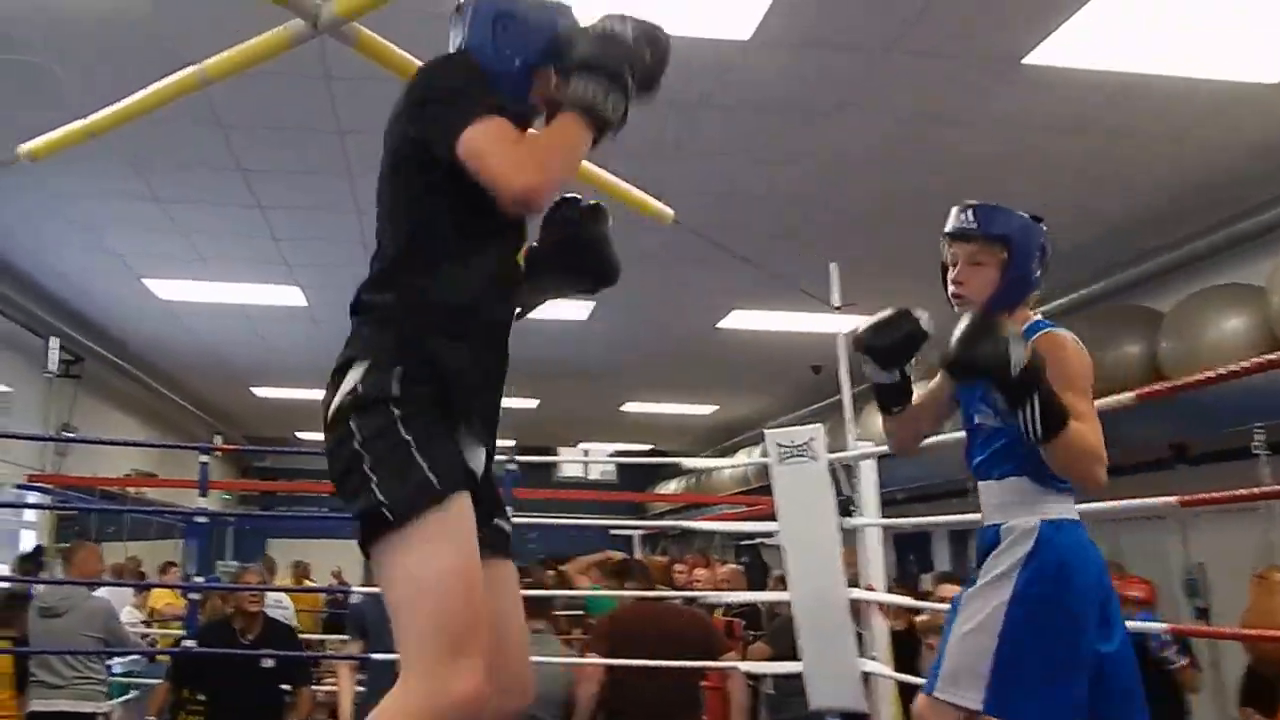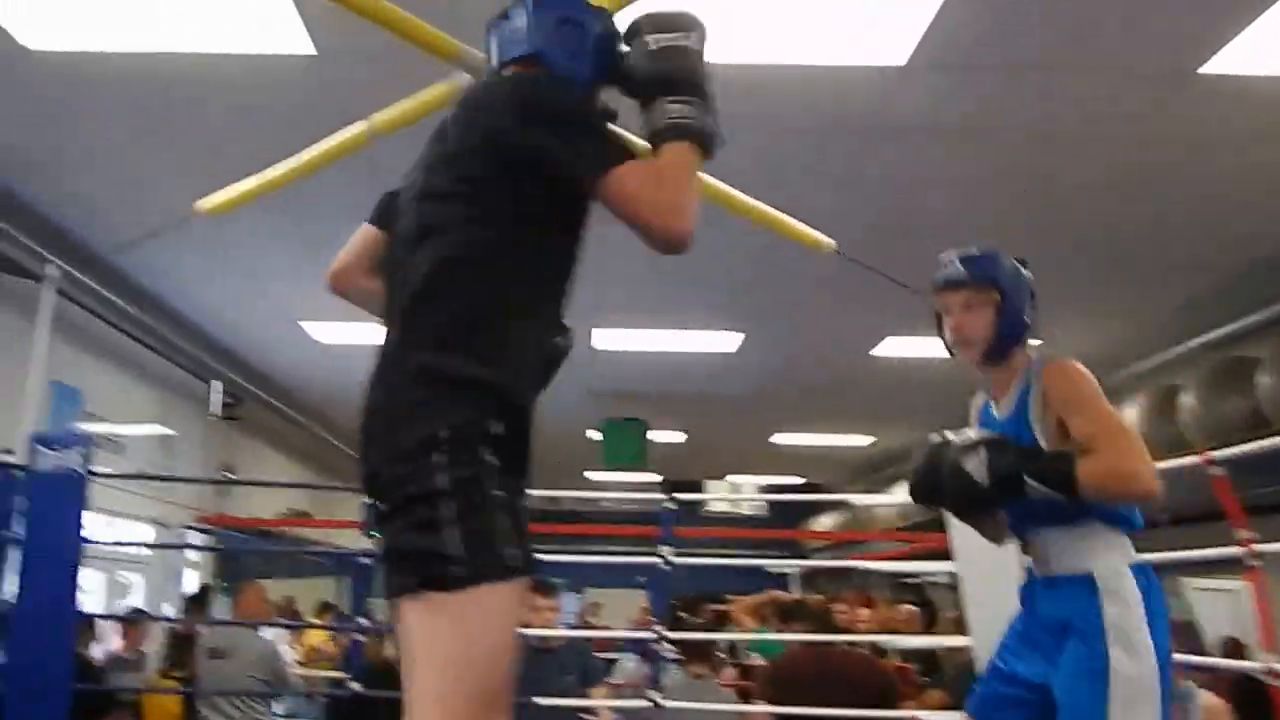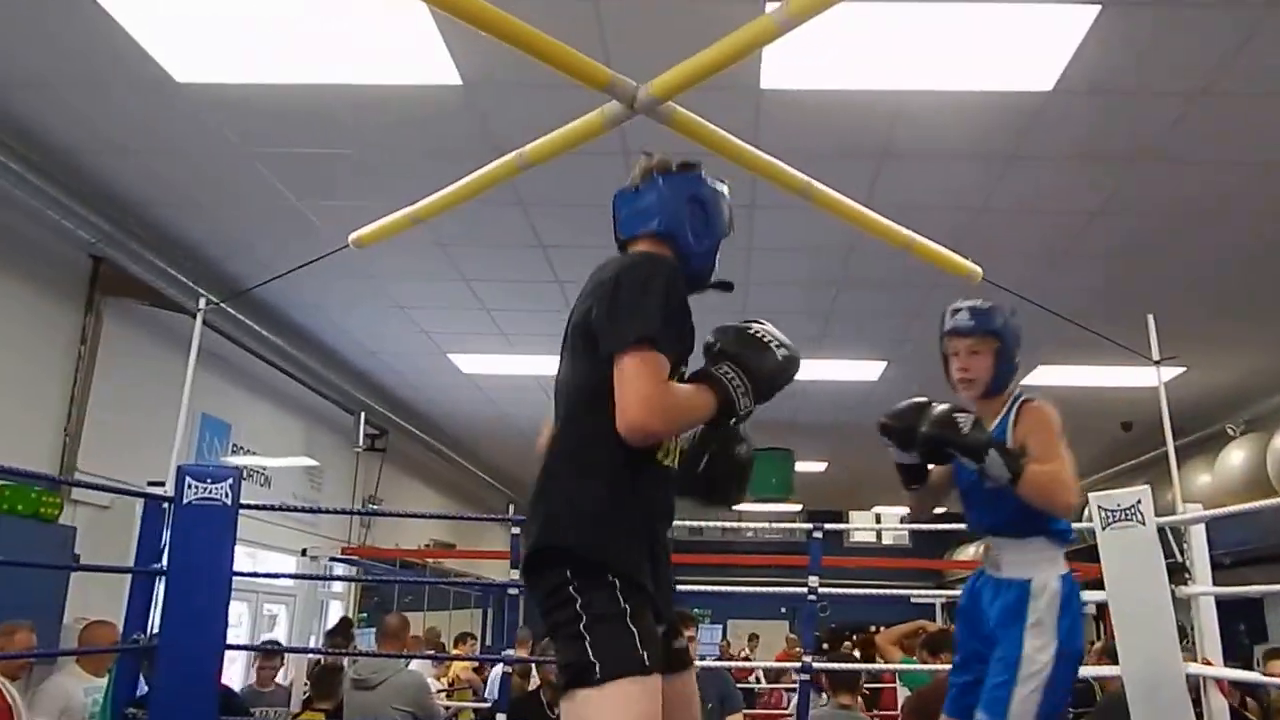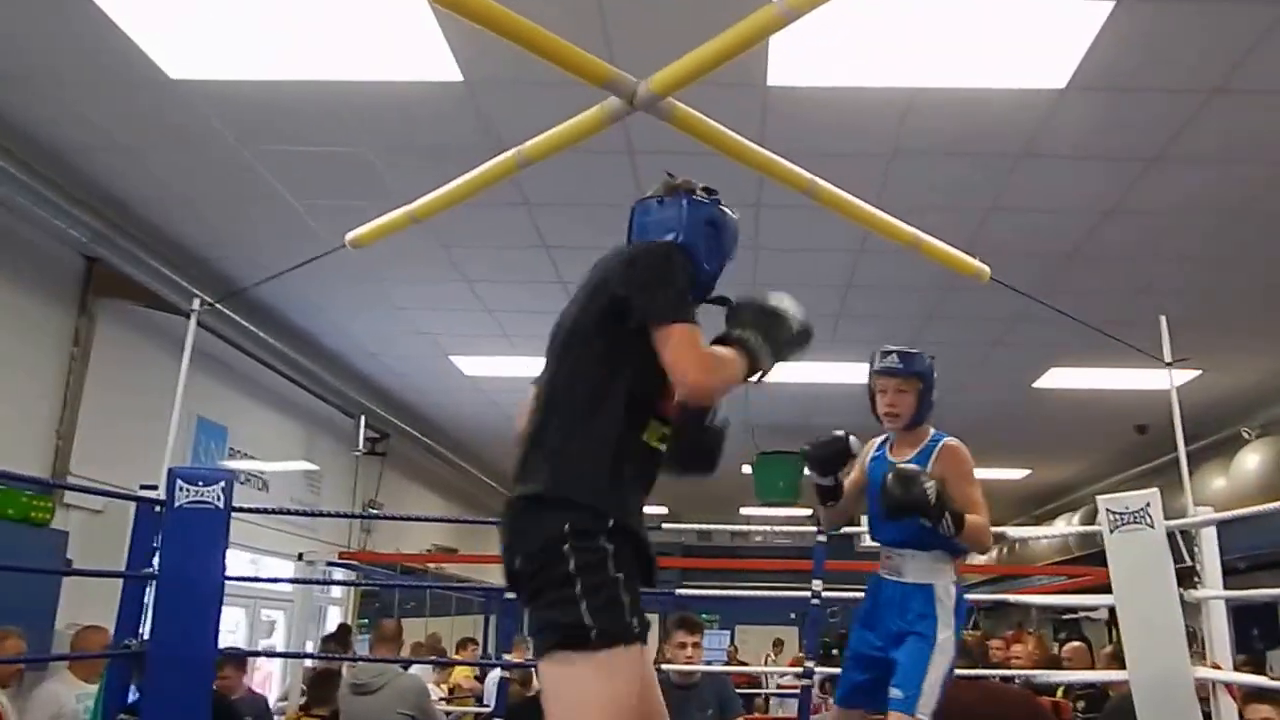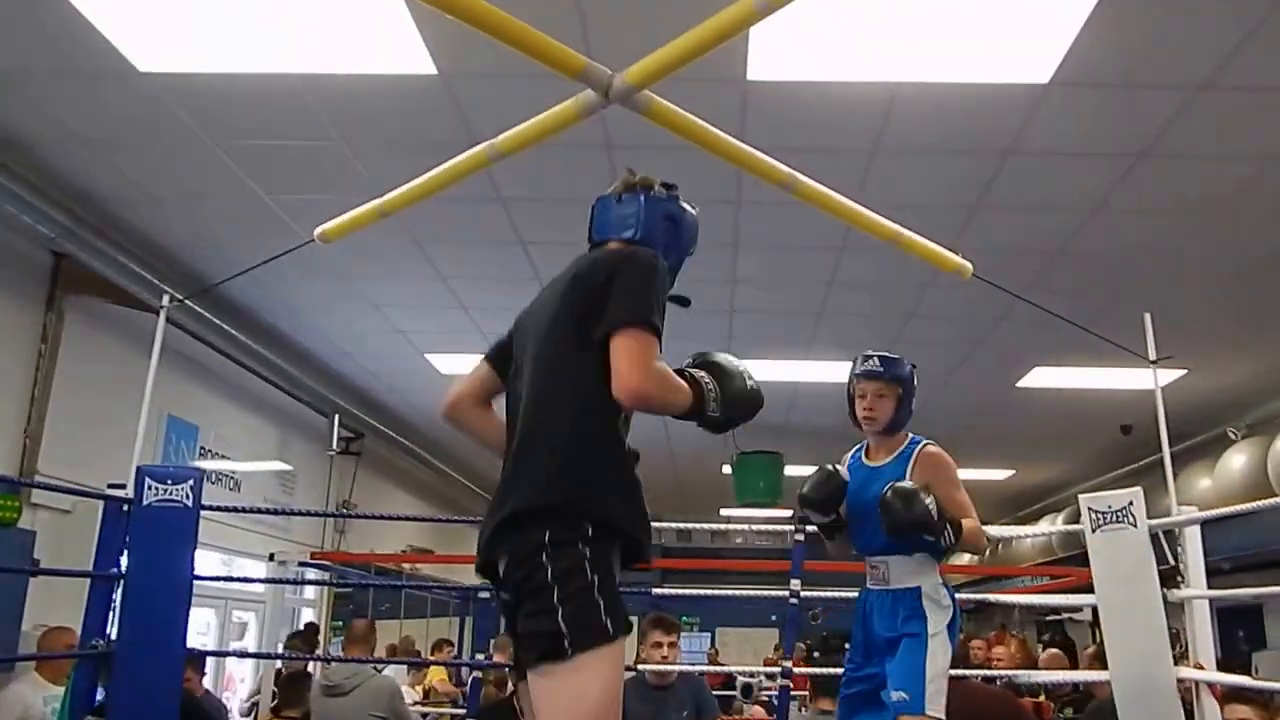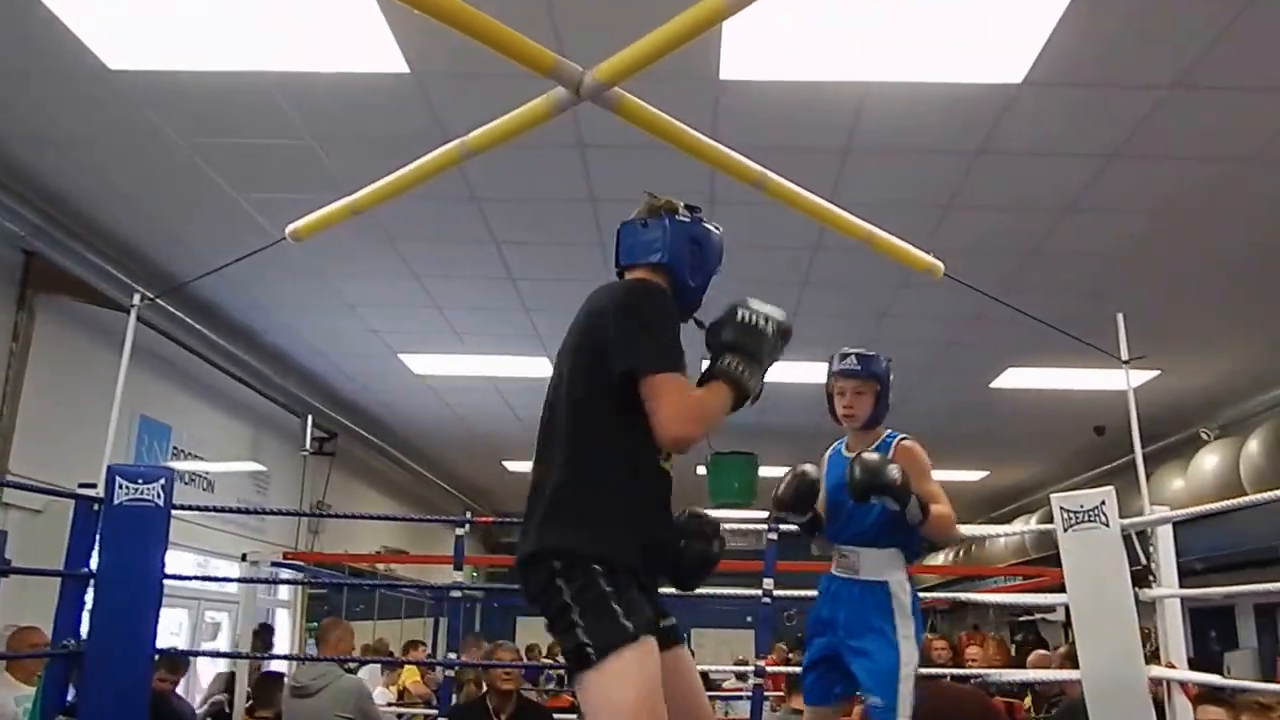
dt=0.4s
person 1, frame 1
left shoulder: (481, 155)
right shoulder: (452, 83)
right elbow: (527, 182)
left wrist: (556, 263)
right wrist: (593, 91)
left hip: (455, 419)
right hip: (401, 399)
person 1, frame 2
left shoulder: (466, 133)
right shoulder: (540, 99)
left elbow: (347, 273)
right elbow: (671, 222)
right wrist: (680, 101)
left hip: (425, 419)
right hip: (452, 426)
person 1, frame 3
left shoulder: (609, 289)
right shoulder: (649, 274)
left elbow: (552, 444)
right elbow: (642, 415)
left wrist: (696, 468)
right wrist: (736, 380)
left hip: (617, 560)
right hip: (590, 564)
person 1, frame 4
left shoulder: (610, 288)
right shoulder: (654, 266)
left elbow: (529, 426)
right elbow: (696, 383)
left wrist: (679, 432)
right wrist: (753, 344)
left hip: (577, 522)
right hip: (578, 523)
person 1, frame 5
left shoulder: (556, 294)
right shoulder: (634, 265)
left elbow: (460, 402)
right elbow: (634, 382)
right wrist: (707, 391)
left hip: (531, 527)
right hip: (564, 523)
person 1, frame 6
left shoulder: (608, 315)
right shoulder: (639, 300)
right elbow: (677, 427)
left wrist: (662, 532)
right wrist: (740, 367)
left hip: (617, 559)
right hip: (580, 556)
person 2, frame 1
left shoulder: (1053, 348)
right shoulder: (975, 351)
left elbow: (1091, 472)
right elbow: (903, 439)
left wrist: (1028, 388)
right wrist: (886, 372)
left hip: (1034, 549)
right hip: (1056, 551)
person 2, frame 2
left shoulder: (1060, 382)
right shoulder: (984, 411)
left elbow: (1142, 480)
left wrist: (1025, 470)
right wrist: (957, 492)
left hip: (1105, 597)
right hip: (1046, 601)
person 2, frame 3
left shoulder: (1033, 415)
right shoulder: (959, 423)
left elbow: (1065, 499)
right elbow: (922, 506)
left wrist: (984, 451)
right wrist: (910, 457)
left hip: (1036, 591)
right hip: (988, 588)
person 2, frame 4
left shoulder: (948, 453)
right shoulder: (872, 452)
left elbow: (983, 538)
right elbow: (834, 520)
left wrist: (935, 510)
right wrist: (826, 476)
left hip: (930, 601)
right hip: (884, 594)
person 2, frame 5
left shoulder: (927, 459)
right shoulder: (850, 464)
left elbow: (977, 538)
right elbow: (842, 544)
left wrist: (933, 523)
right wrist: (822, 513)
left hip: (921, 605)
right hip: (873, 604)
person 2, frame 6
left shoulder: (903, 452)
right shoulder: (832, 458)
left elbow: (947, 529)
left wrist: (900, 495)
right wrist: (802, 511)
left hip: (884, 596)
right hip: (836, 592)
